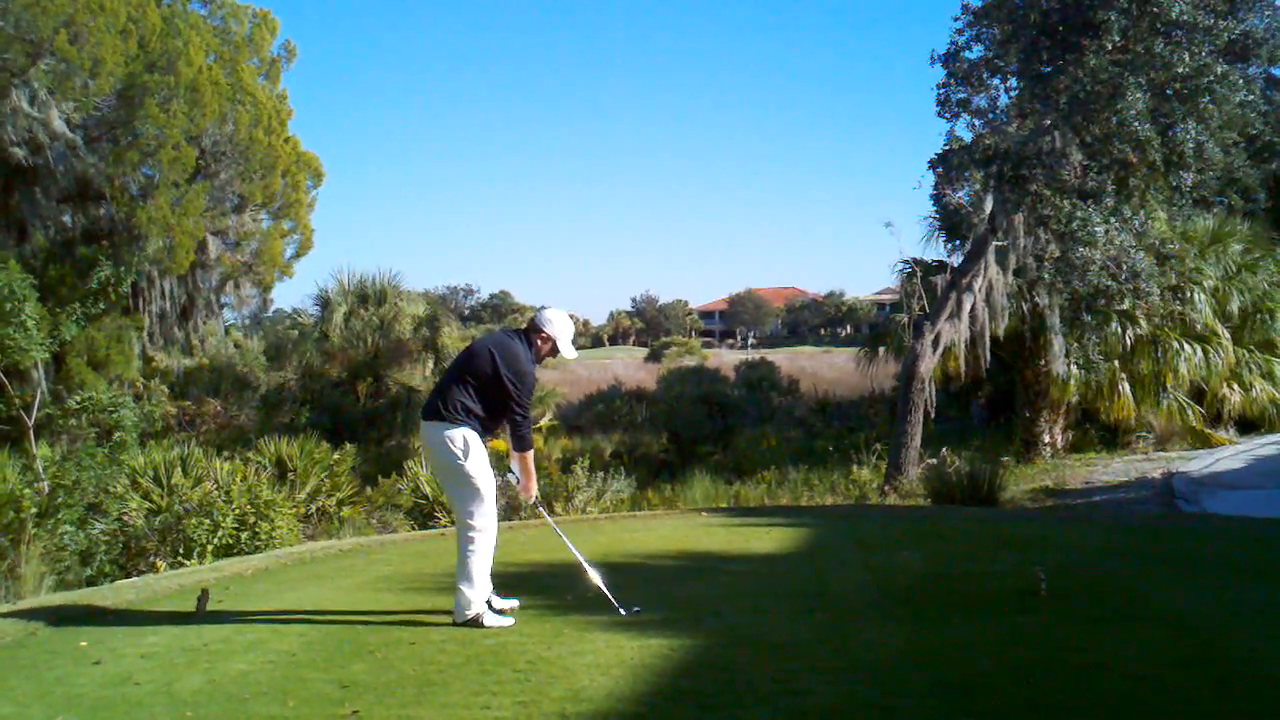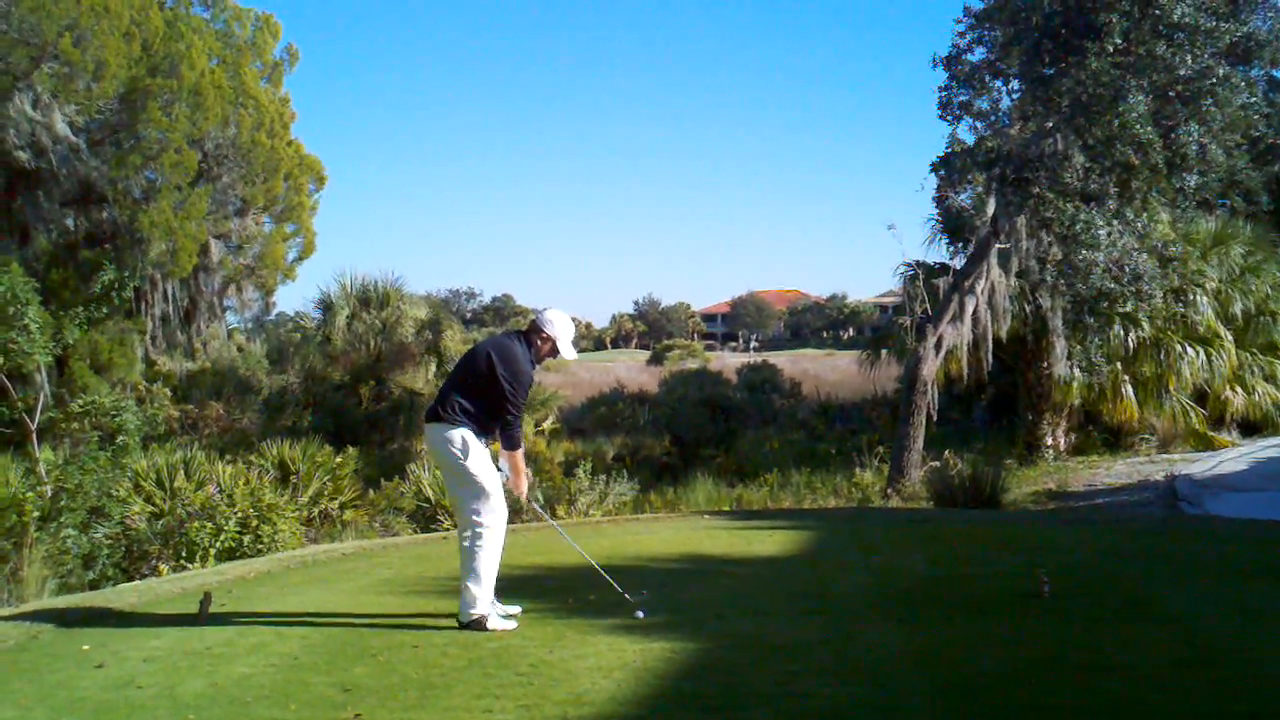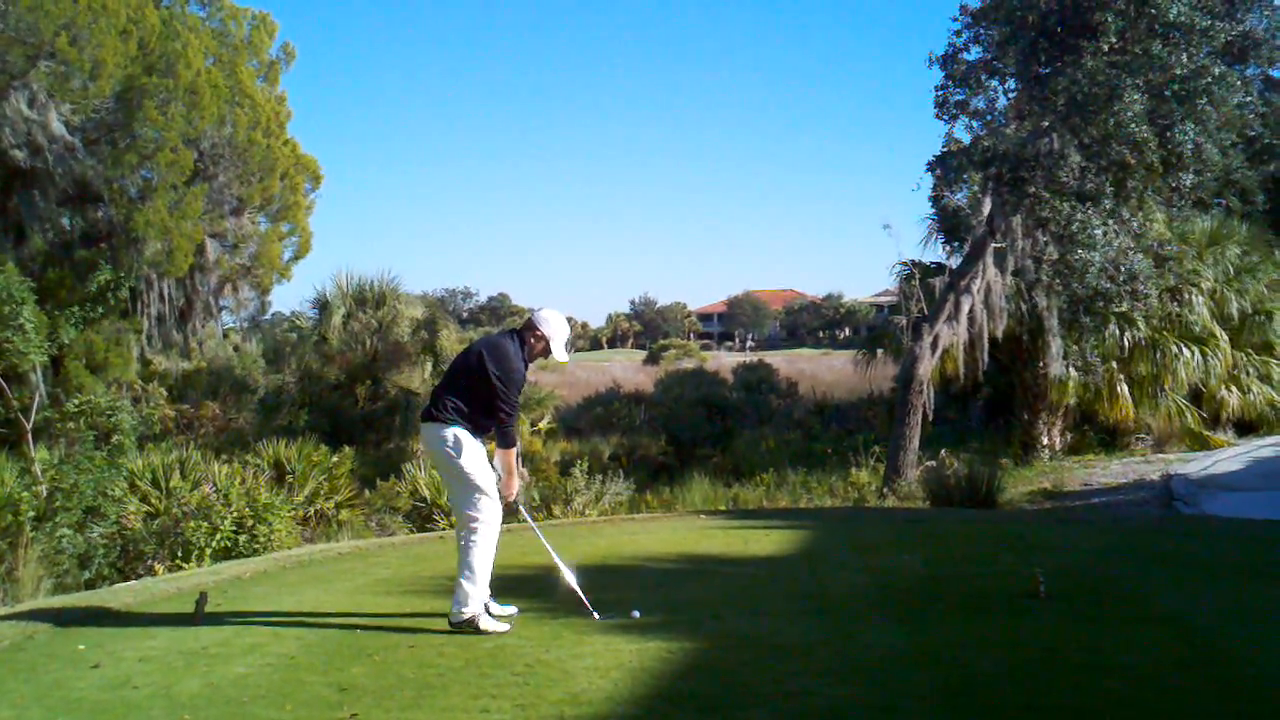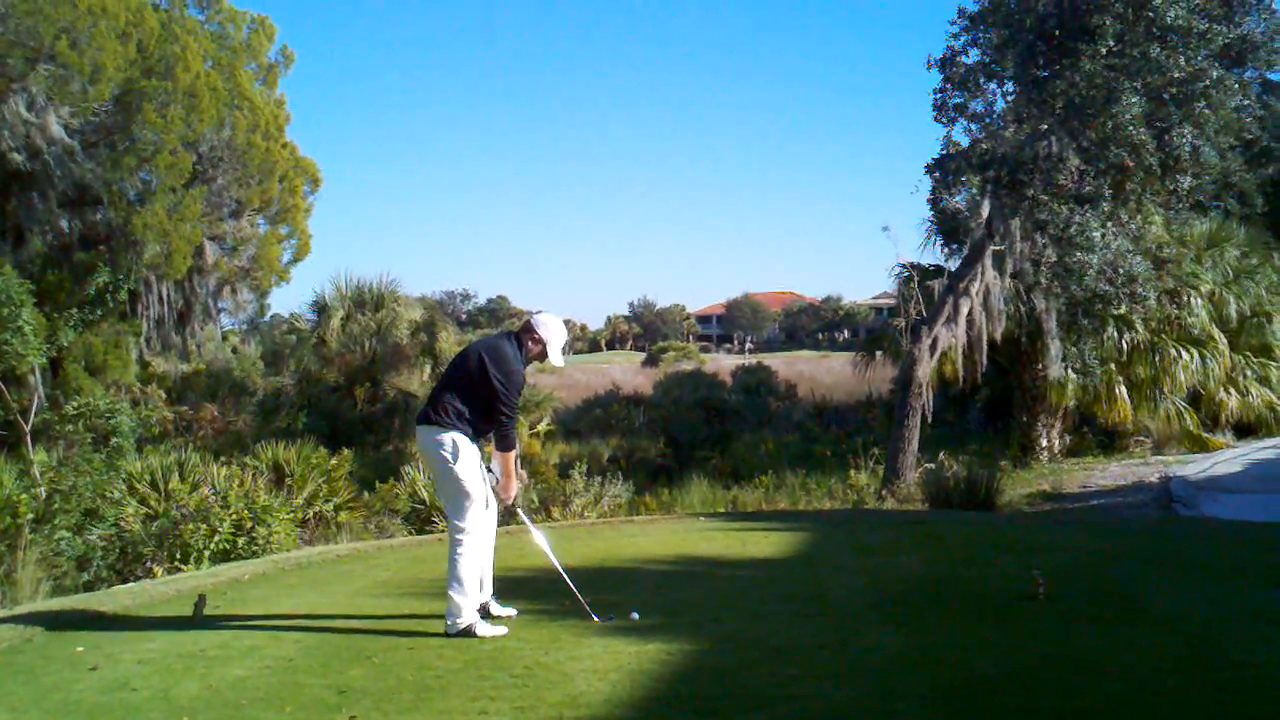
dt=0.2s
person 1, frame 1
left shoulder: (503, 342)
right shoulder: (519, 363)
right elbow: (520, 424)
left wrist: (514, 459)
right wrist: (529, 477)
left hip: (437, 427)
right hip: (454, 432)
left knee: (471, 517)
right knee: (480, 521)
left ankle: (479, 594)
right ankle: (470, 610)
person 1, frame 2
left shoulder: (505, 345)
right shoulder: (517, 362)
left elbow: (502, 415)
right elbow: (511, 425)
left wrist: (510, 464)
right wrist: (518, 475)
left hip: (446, 430)
right hip: (457, 434)
left knee: (474, 520)
right knee: (490, 517)
left ankle: (482, 599)
right ankle: (475, 610)
person 1, frame 3
left shoulder: (501, 345)
right shoulder: (509, 360)
left elbow: (496, 415)
right elbow: (505, 422)
left wrist: (503, 467)
right wrist: (510, 475)
left hip: (449, 430)
right hip: (452, 433)
left knee: (472, 517)
right knee: (485, 515)
left ankle: (477, 599)
right ankle: (467, 609)
person 1, frame 4
left shoulder: (496, 347)
right shoulder: (509, 363)
left elbow: (493, 418)
right elbow: (505, 426)
left wrist: (499, 469)
right wrist: (509, 478)
left hip: (442, 433)
right hip: (448, 437)
left knee: (483, 514)
right knee: (470, 526)
left ankle: (478, 598)
right ankle: (461, 620)
